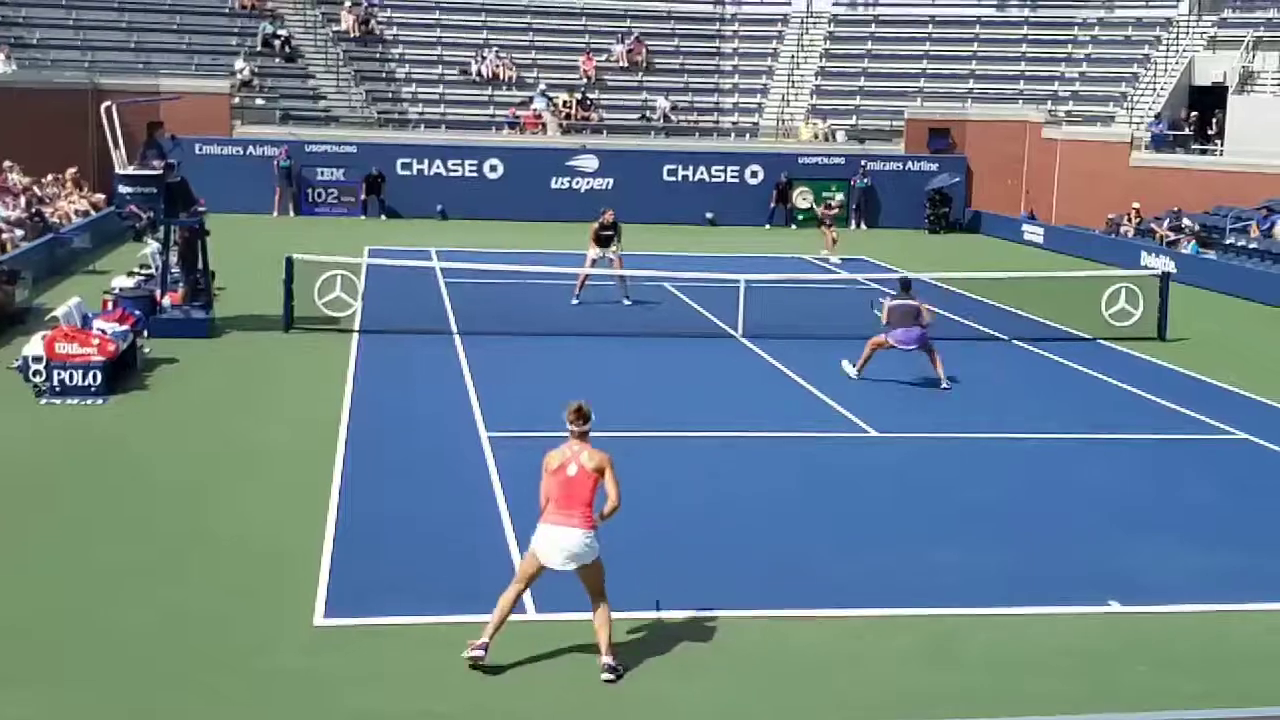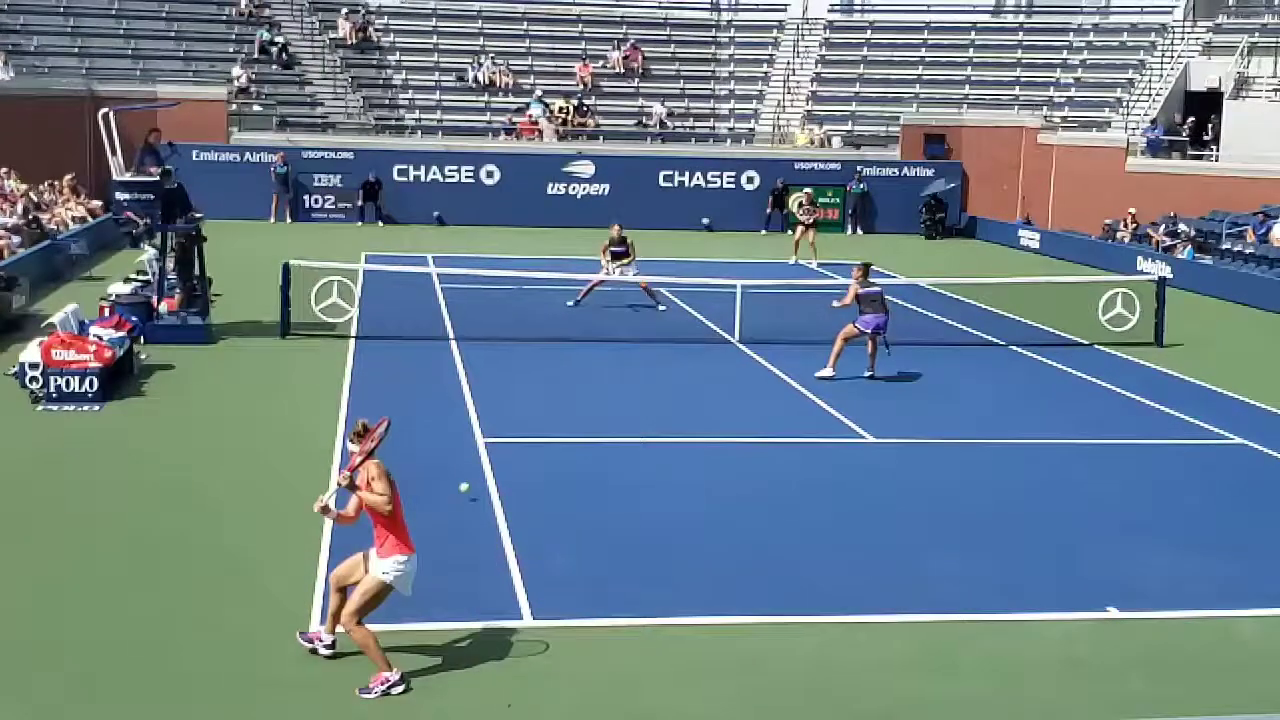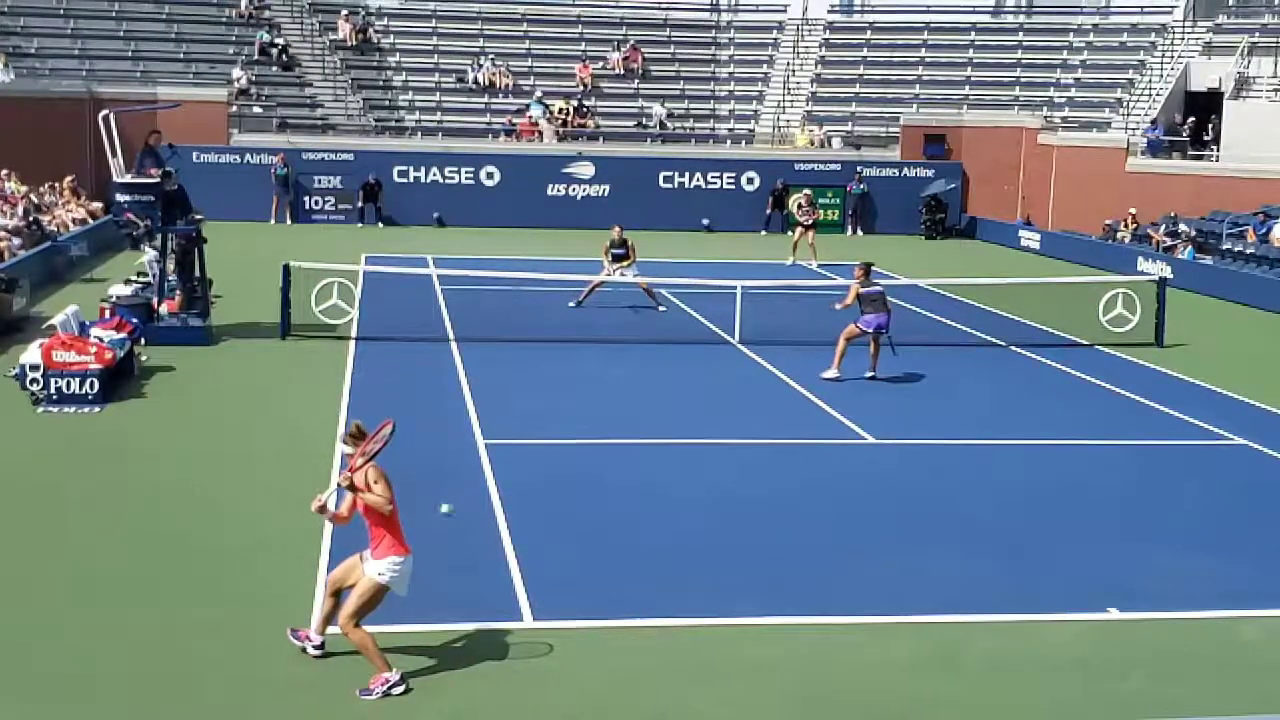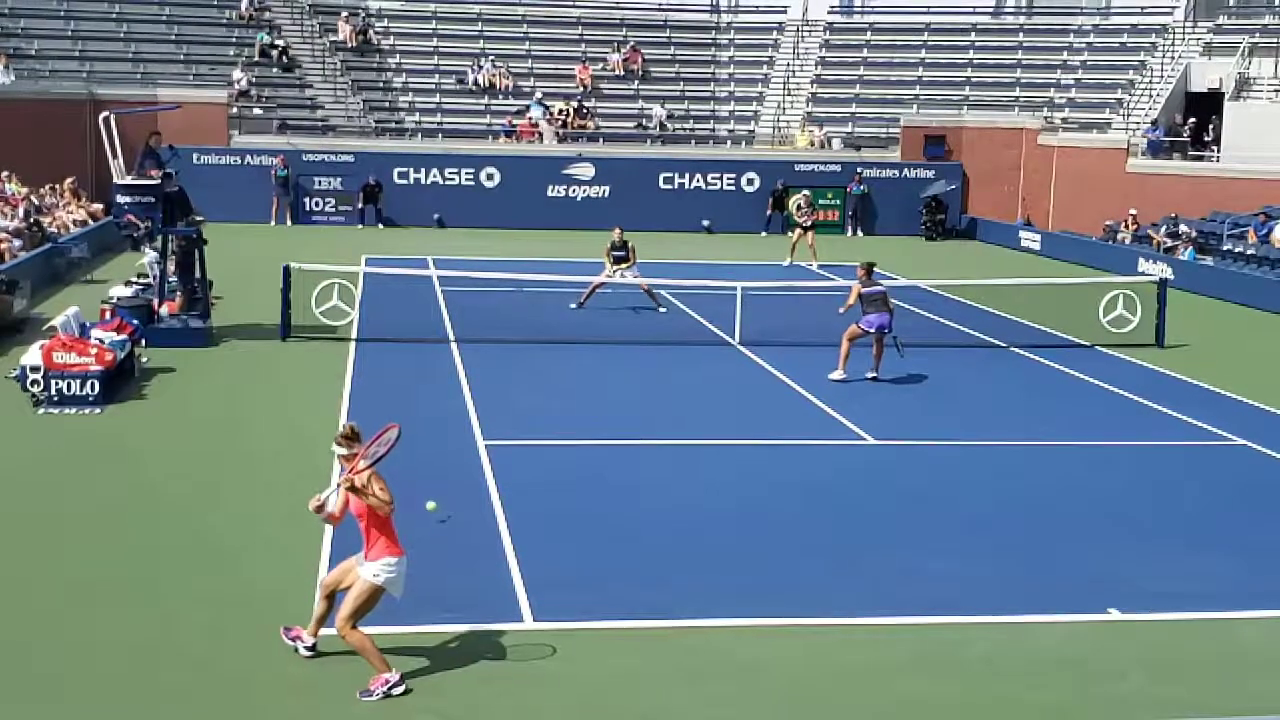
dt=0.7s
person 1, frame 1
left shoulder: (551, 457)
right shoulder: (601, 459)
left elbow: (544, 503)
right elbow: (613, 502)
right wrist: (598, 518)
left hip: (548, 533)
right hip: (580, 536)
left knee: (516, 588)
right knee: (598, 598)
left ankle: (483, 643)
right ankle: (607, 661)
person 1, frame 2
left shoulder: (374, 468)
right shoulder: (364, 473)
left elbow: (387, 506)
right elbow: (350, 516)
left wrist: (354, 489)
right wrist: (328, 512)
left hip: (395, 558)
right hip: (382, 553)
left knee: (349, 619)
right knee: (337, 579)
left ankle: (390, 677)
right ankle: (327, 639)
person 1, frame 3
left shoulder: (371, 471)
right shoulder: (356, 474)
left elbow: (387, 506)
right elbow: (343, 517)
left wrist: (355, 491)
right wrist: (325, 511)
left hip: (390, 559)
right hip: (376, 554)
left knee: (347, 622)
right knee: (333, 583)
left ankle: (390, 678)
right ankle: (316, 639)
person 1, frame 4
left shoulder: (367, 475)
right shoulder: (348, 480)
left elbow: (388, 508)
right elbow: (336, 518)
left wrist: (357, 492)
right wrist: (321, 511)
left hip: (384, 560)
right hip: (370, 556)
left knee: (344, 625)
right knee: (327, 585)
left ankle: (390, 678)
right ankle: (308, 639)
